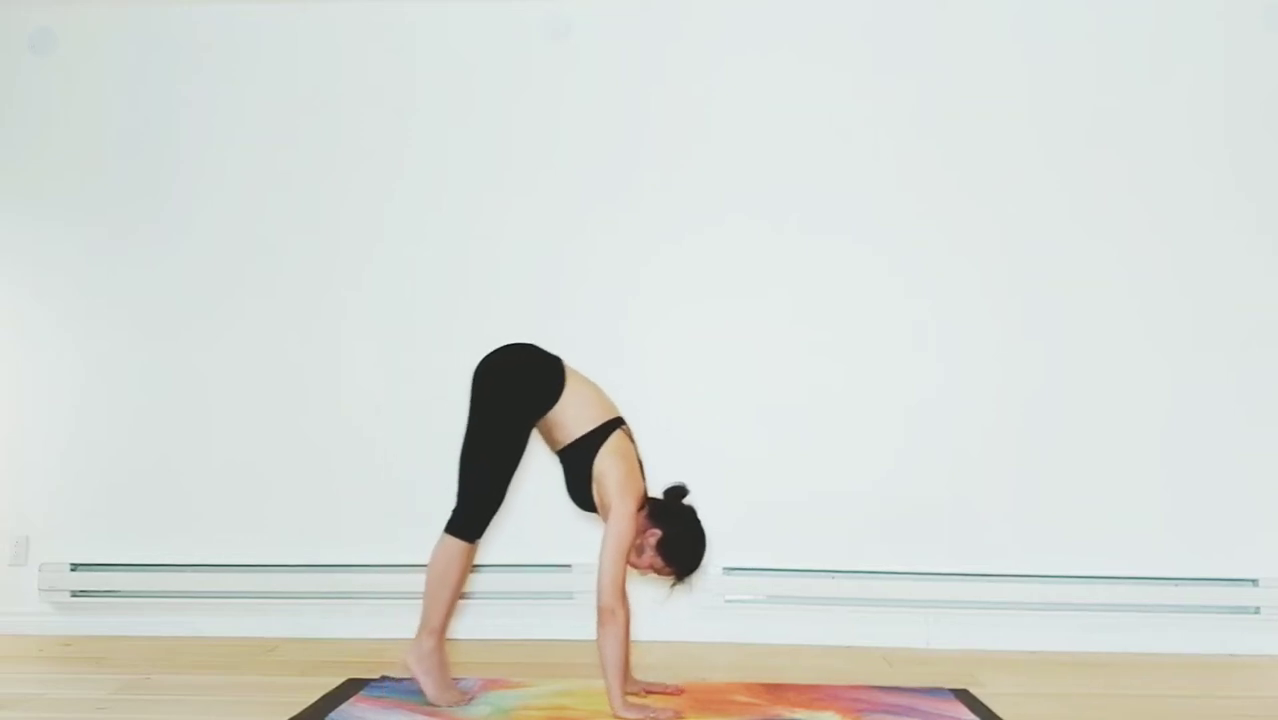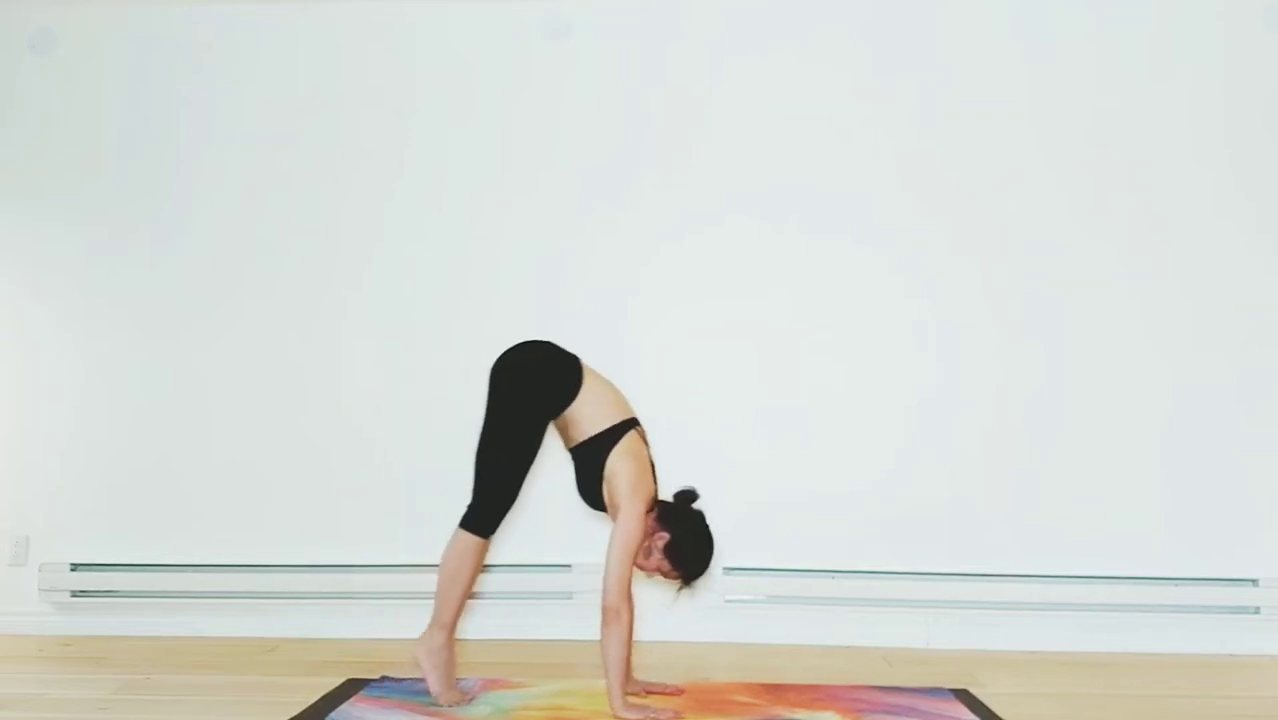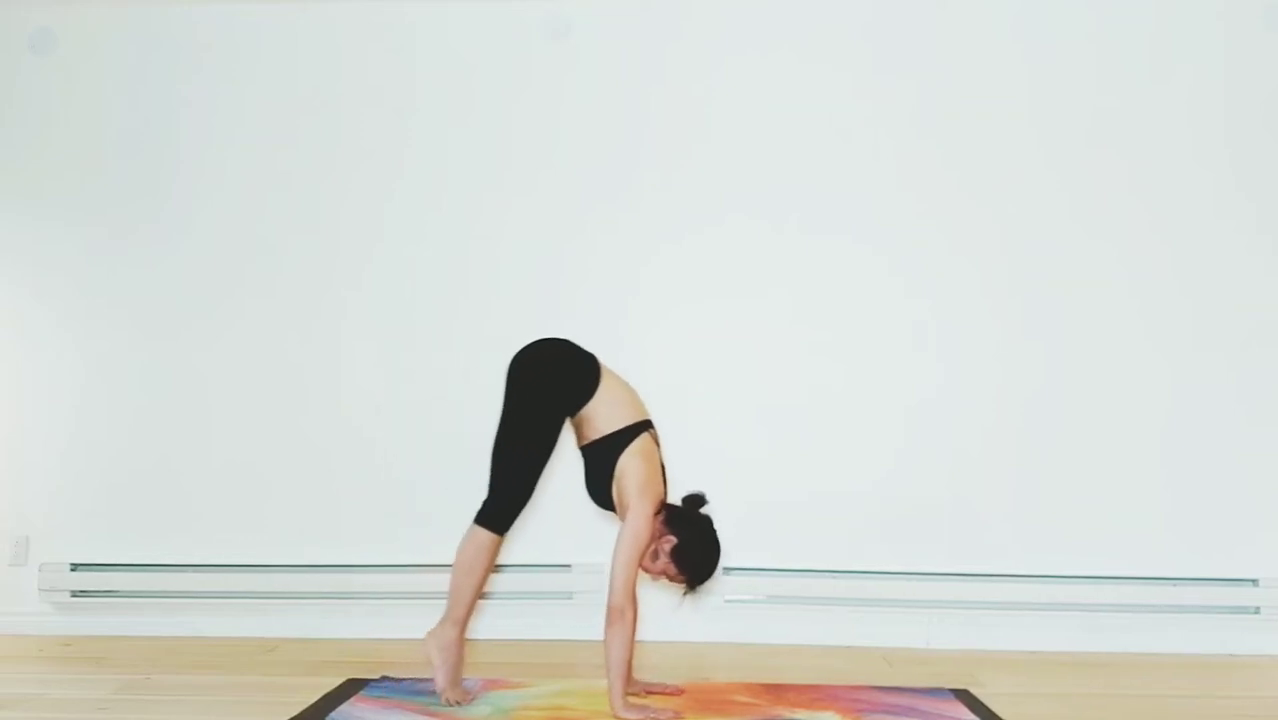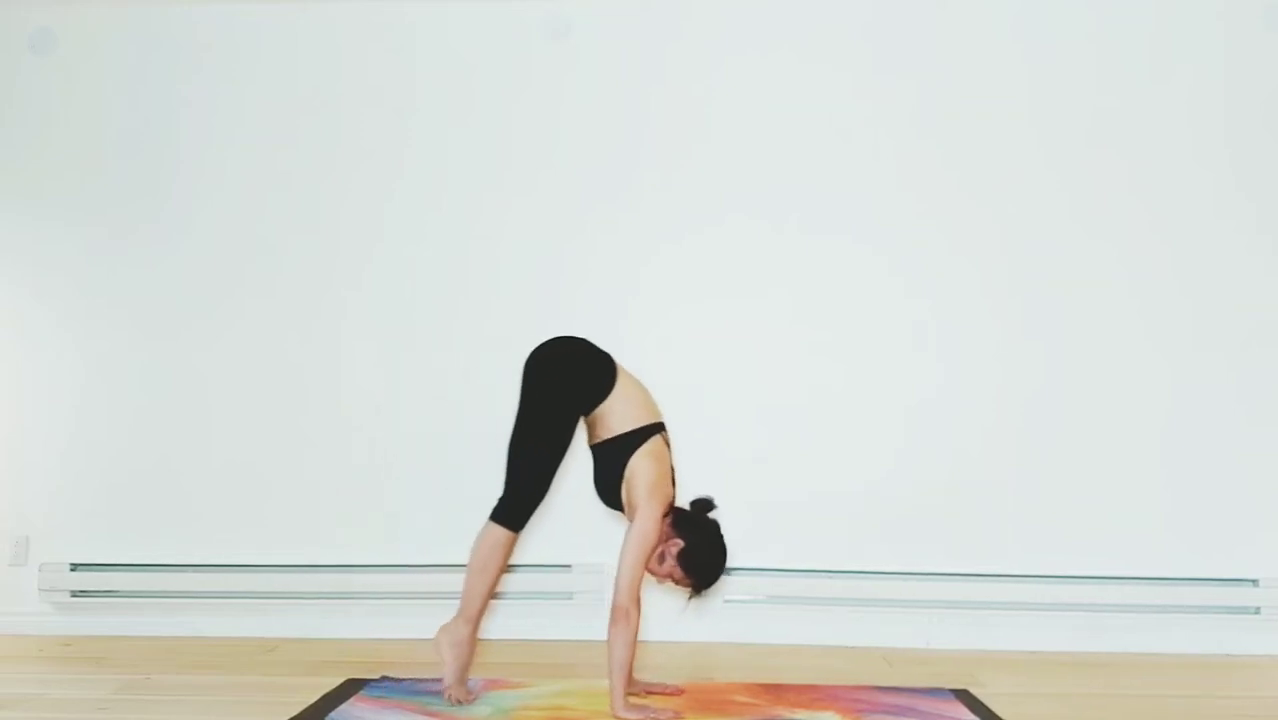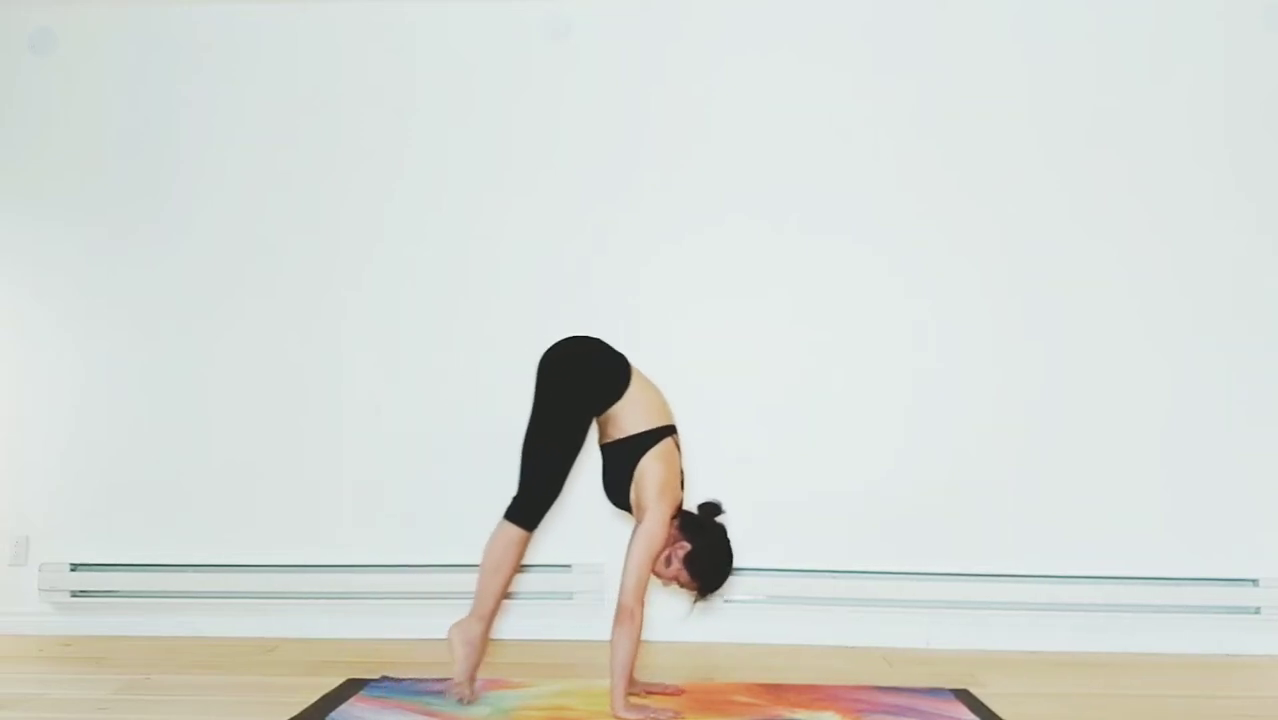
dt=0.1s
person 1, frame 1
left shoulder: (630, 502)
right shoulder: (624, 504)
left elbow: (615, 599)
right elbow: (609, 607)
left wrist: (626, 680)
left hip: (531, 381)
right hip: (515, 378)
left knee: (474, 518)
right knee: (472, 517)
right ankle: (426, 648)
person 1, frame 2
left shoulder: (638, 502)
right shoulder: (634, 505)
left elbow: (620, 598)
right elbow: (614, 607)
left wrist: (625, 680)
left hip: (546, 377)
right hip: (532, 374)
left knee: (490, 512)
right knee: (487, 511)
right ankle: (436, 640)
person 1, frame 3
left shoulder: (647, 503)
right shoulder: (643, 506)
left elbow: (624, 599)
right elbow: (619, 607)
left wrist: (626, 680)
left hip: (563, 375)
right hip: (550, 372)
left knee: (504, 509)
right knee: (502, 508)
right ankle: (447, 634)
person 1, frame 4
left shoulder: (655, 508)
right shoulder: (651, 509)
left elbow: (626, 603)
right elbow: (624, 607)
left wrist: (626, 681)
left hip: (576, 373)
right hip: (565, 370)
left knee: (520, 507)
right knee: (518, 506)
right ankle: (461, 630)
person 1, frame 5
left shoulder: (663, 508)
right shoulder: (659, 510)
left elbow: (631, 603)
right elbow: (629, 607)
left wrist: (628, 682)
left hip: (591, 373)
right hip: (578, 369)
left knee: (532, 505)
right knee: (531, 505)
right ankle: (473, 627)
